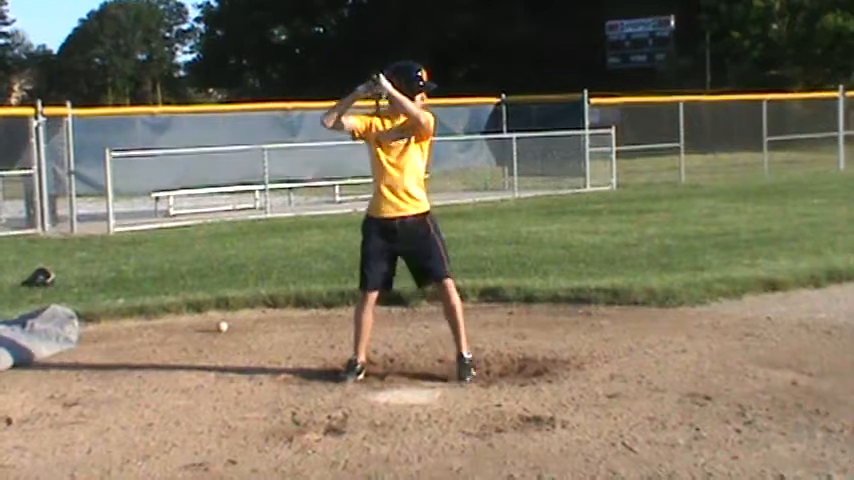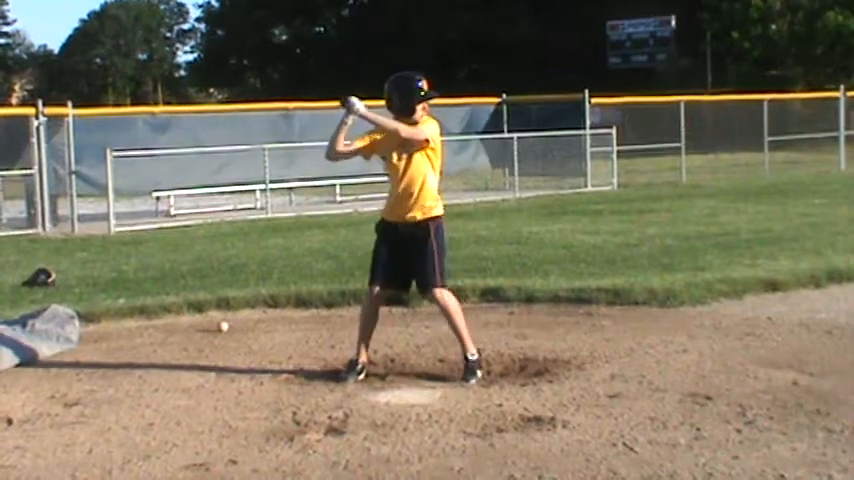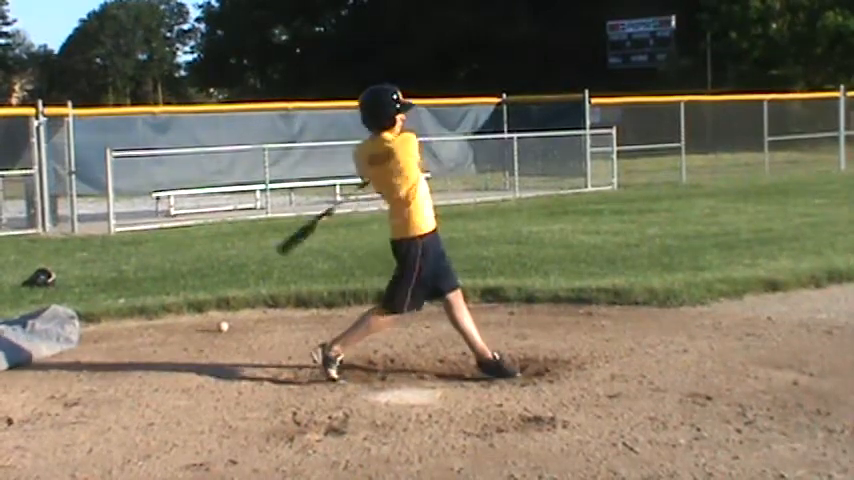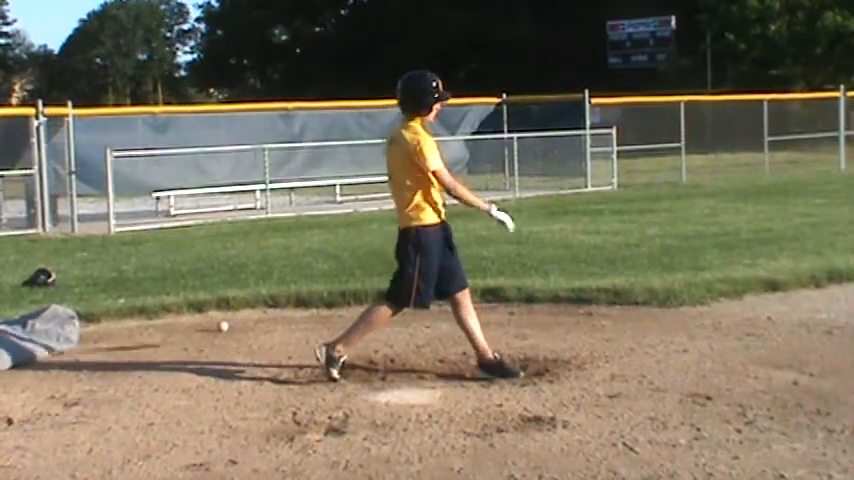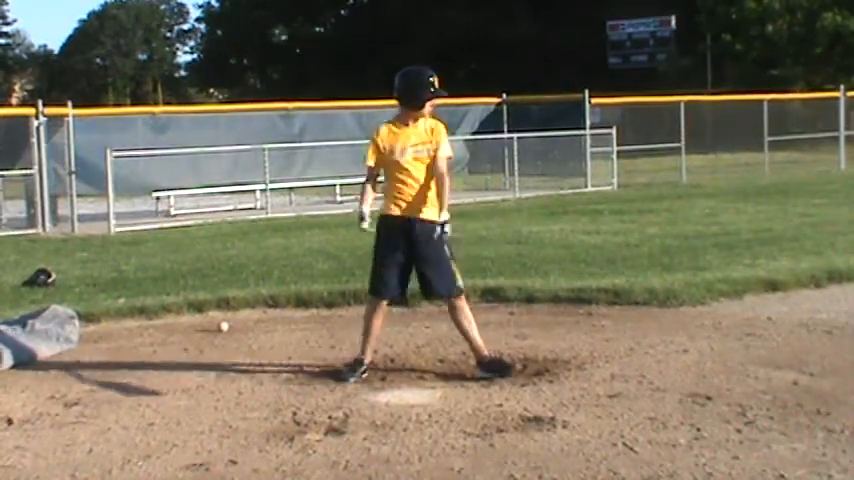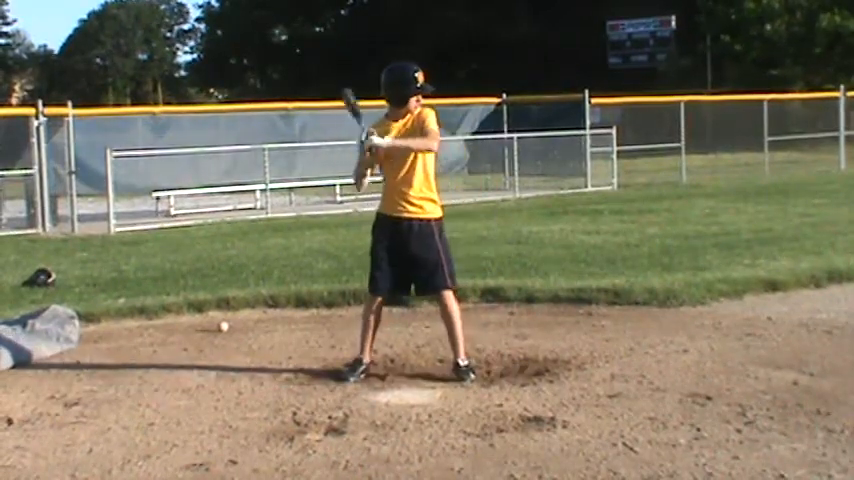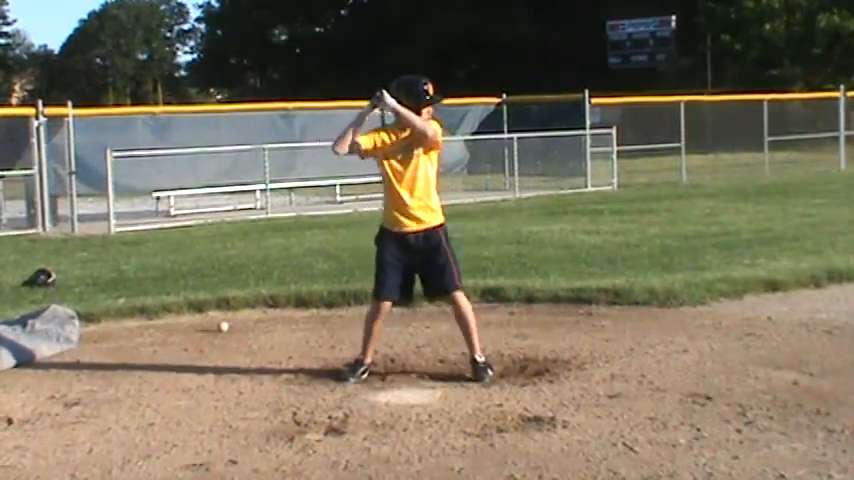
dt=0.7s
person 1, frame 1
left shoulder: (424, 119)
right shoulder: (372, 122)
left elbow: (420, 121)
right elbow: (329, 121)
left wrist: (390, 90)
right wrist: (358, 94)
left hip: (417, 217)
right hip: (379, 220)
left knee: (445, 283)
right knee: (368, 294)
left ankle: (464, 355)
right ankle: (358, 360)
person 1, frame 2
left shoulder: (430, 127)
right shoulder: (379, 136)
left elbow: (405, 133)
right elbow: (333, 153)
left wrist: (365, 113)
right wrist: (348, 117)
left hip: (426, 221)
right hip: (393, 223)
left knee: (437, 291)
right knee: (375, 292)
left ankle: (471, 355)
right ankle: (359, 360)
person 1, frame 3
left shoulder: (361, 153)
right shoulder: (407, 142)
left hip: (413, 234)
right hip: (418, 236)
left knee: (452, 294)
right knee: (392, 306)
left ankle: (485, 357)
right ankle: (332, 350)
person 1, frame 4
left shoulder: (395, 138)
right shoulder: (420, 139)
right elbow: (449, 186)
right wrist: (491, 209)
left hip: (434, 227)
right hip: (423, 228)
left knee: (460, 293)
right knee: (397, 301)
left ankle: (487, 358)
right ankle: (336, 349)
person 1, frame 5
left shoulder: (436, 129)
right shoulder: (384, 133)
left elbow: (442, 174)
right elbow: (372, 178)
left wrist: (443, 213)
right wrist: (364, 210)
left hip: (428, 222)
right hip: (393, 222)
left knee: (453, 293)
right knee: (380, 296)
left ankle: (484, 357)
right ankle: (364, 359)
person 1, frame 6
left shoulder: (424, 116)
right shoulder: (377, 129)
left elbow: (432, 143)
right elbow: (359, 180)
left wrist: (388, 143)
right wrist: (366, 154)
left hip: (425, 219)
right hip: (389, 220)
left knee: (444, 292)
right knee: (376, 295)
left ankle: (461, 360)
right ankle: (364, 359)
person 1, frame 7
left shoulder: (432, 129)
right shoulder: (380, 137)
left elbow: (427, 134)
right elbow: (340, 148)
left wrist: (394, 105)
right wrist: (367, 112)
left hip: (431, 229)
right hip: (394, 232)
left knee: (456, 294)
right knee: (381, 301)
left ankle: (478, 358)
right ankle: (364, 360)
